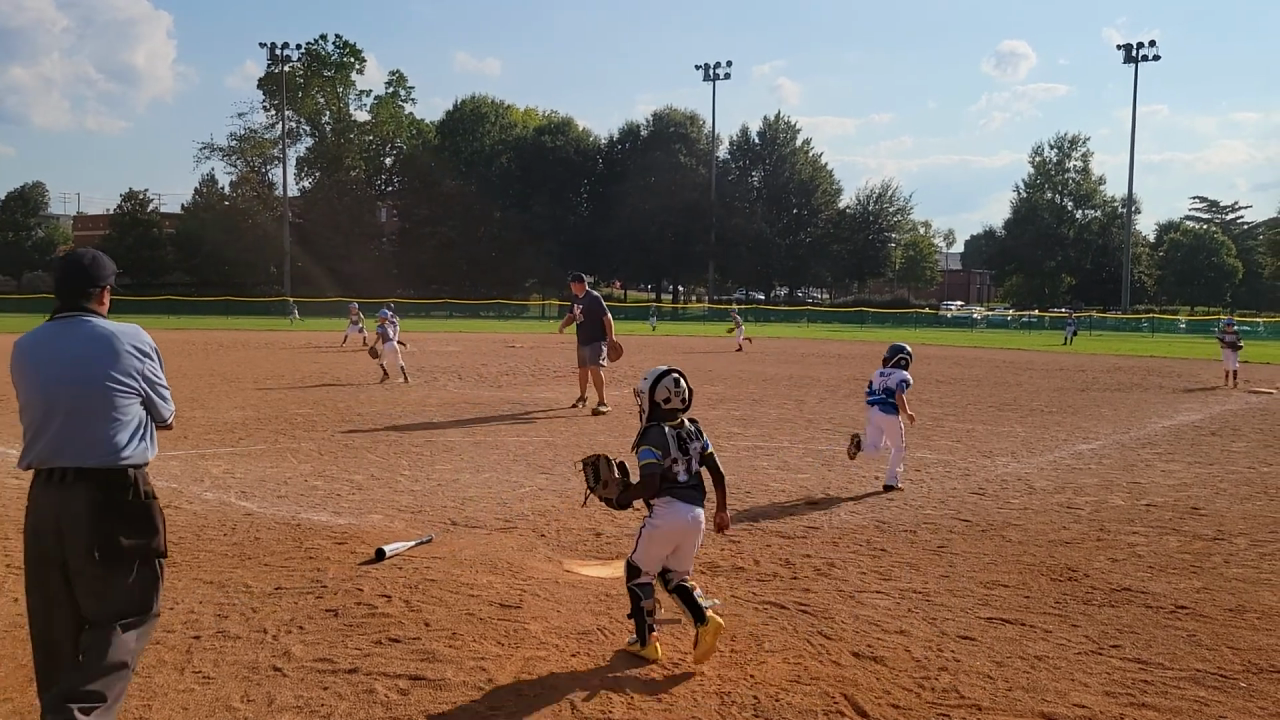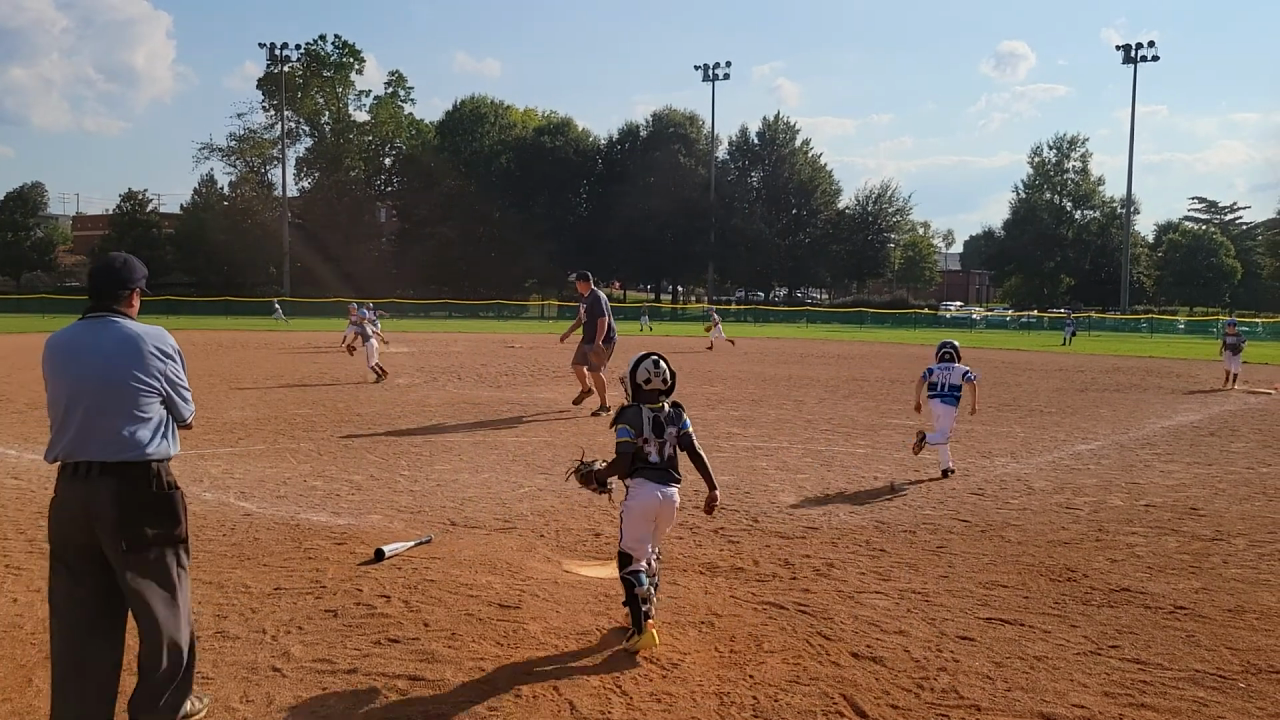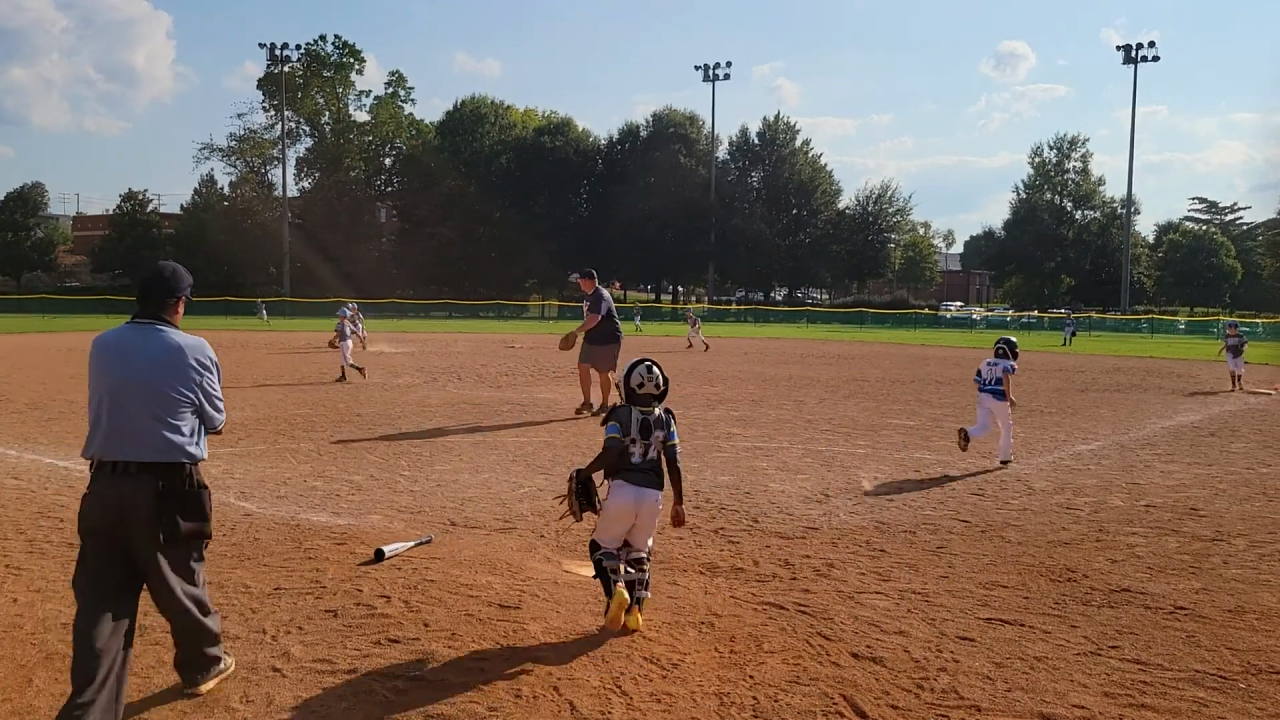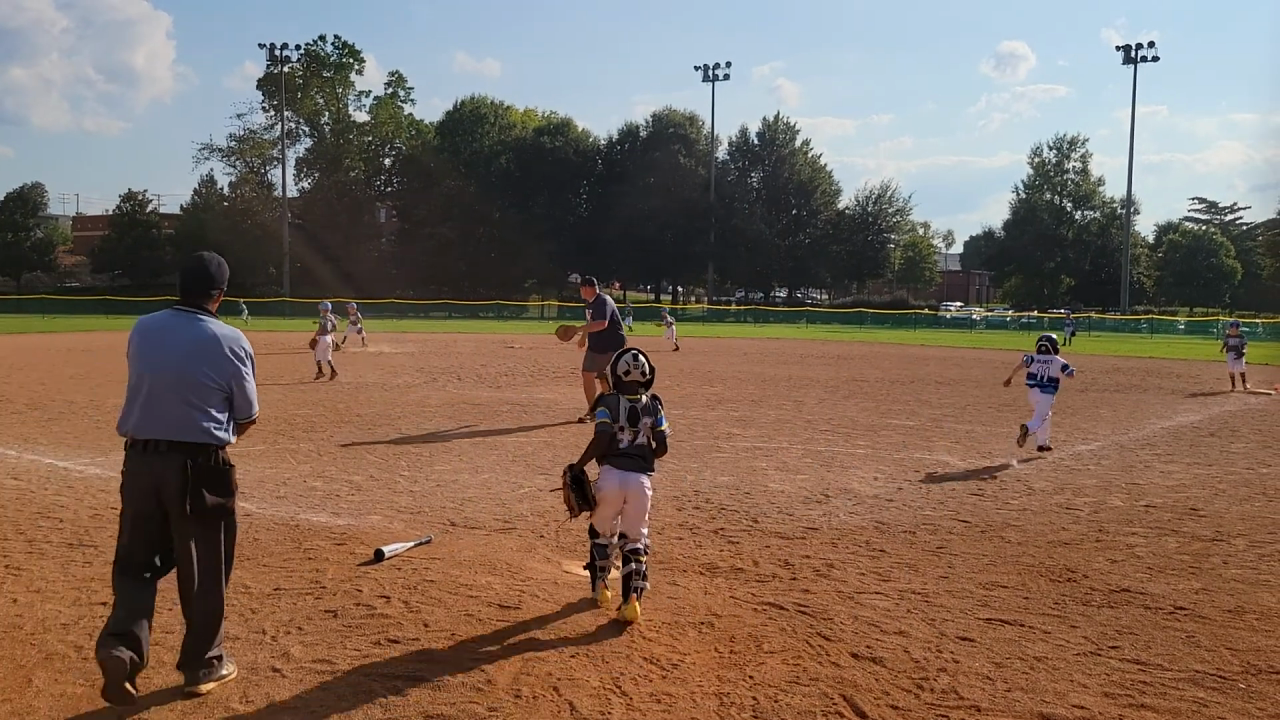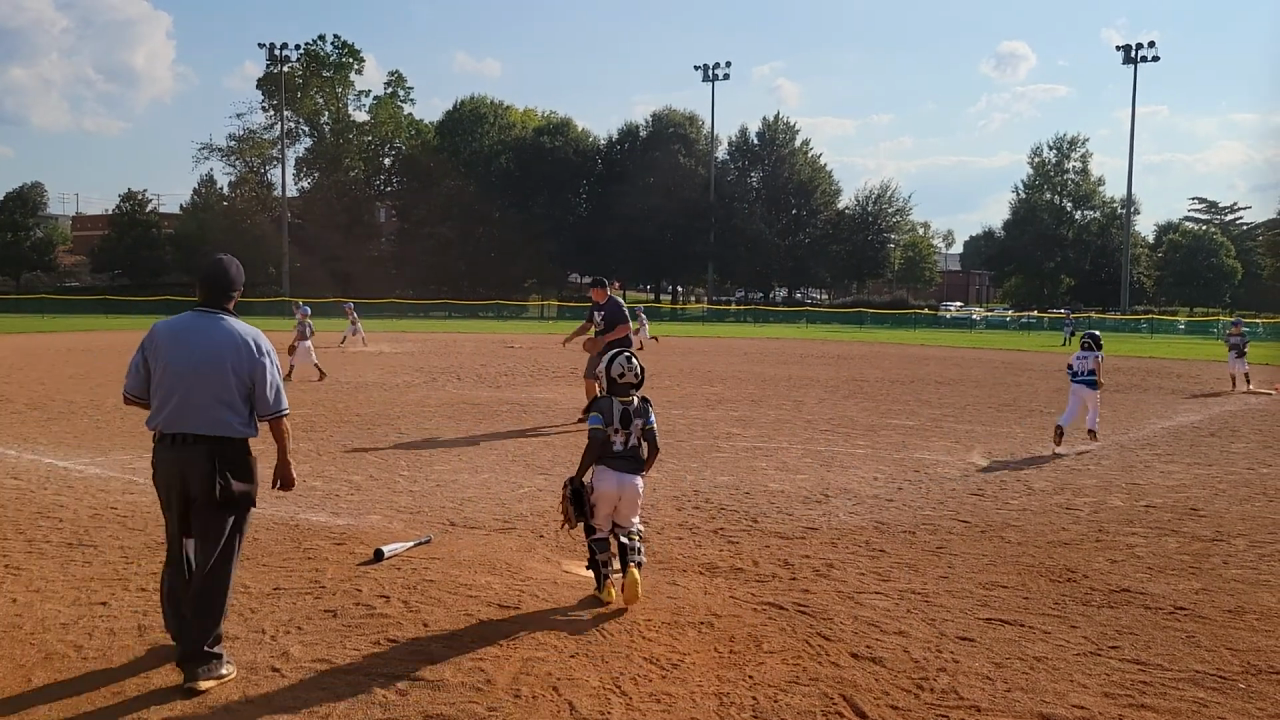
dt=0.2s
person 1, frame 1
left shoulder: (24, 349)
right shoulder: (130, 341)
right elbow: (165, 417)
left hip: (45, 498)
right hip: (114, 496)
left knee: (57, 630)
right knee: (129, 615)
person 1, frame 2
left shoulder: (55, 346)
right shoulder: (154, 342)
right elbow: (185, 416)
left hip: (72, 491)
right hip: (138, 491)
left knee: (79, 618)
right knee: (161, 602)
person 1, frame 3
left shoulder: (101, 346)
right shoulder: (193, 351)
right elbow: (216, 422)
left hip: (106, 485)
right hip: (169, 488)
left knee: (102, 602)
right knee: (181, 585)
right ankle: (201, 664)
person 1, frame 4
left shoulder: (141, 331)
right shoulder: (229, 341)
right elbow: (246, 416)
left hip: (140, 463)
right hip: (199, 467)
left knee: (137, 564)
right knee: (204, 570)
left ankle: (120, 650)
right ankle: (203, 664)
person 1, frame 5
left shoulder: (161, 332)
right shoulder: (251, 339)
left elbow: (133, 397)
right elbow: (274, 414)
right wrist: (284, 460)
left hip: (168, 455)
right hip: (222, 458)
left knee: (180, 547)
right knee: (215, 560)
left ankle: (184, 631)
right ankle: (202, 660)
person 2, frame 1
left shoulder: (651, 435)
right shoulder: (693, 429)
left elbow: (650, 483)
right elbow: (717, 472)
left wrist: (625, 496)
right wrist: (721, 509)
left hip: (667, 513)
right hip: (697, 513)
left knee: (639, 572)
right knee: (674, 575)
left ankle: (646, 640)
right ankle: (705, 619)
person 2, frame 2
left shoulder: (628, 415)
right shoulder: (676, 413)
left elbow: (623, 461)
right elbow: (695, 452)
left wrist: (599, 475)
right wrist: (713, 489)
left hip: (641, 492)
right hip: (670, 493)
left knee: (631, 560)
right knee: (648, 552)
left ankle: (643, 629)
right ankle: (645, 616)
person 2, frame 3
left shoulder: (619, 416)
right shoulder: (666, 419)
left elbow: (610, 456)
right elbow: (673, 463)
left wrist: (585, 473)
right wrist: (678, 503)
left hip: (621, 492)
right hip: (652, 495)
left knee: (602, 546)
right knee: (638, 551)
left ankle: (617, 592)
right ankle: (633, 610)
person 2, frame 4
left shoulder: (607, 403)
right shoulder: (654, 406)
left elbow: (600, 440)
right elbow: (663, 448)
left wrist: (578, 465)
left hip: (610, 477)
right hip: (640, 480)
left knee: (602, 533)
right knee: (635, 541)
left ankle: (600, 587)
right ankle: (631, 600)
person 2, frame 5
left shoulder: (600, 406)
right shoulder: (644, 407)
left elbow: (594, 446)
right elbow: (654, 447)
left wrist: (577, 477)
right wrist: (645, 468)
left hip: (604, 477)
right hip: (633, 479)
left knee: (598, 529)
right knee: (628, 529)
left ankle: (605, 585)
right ankle: (631, 569)
